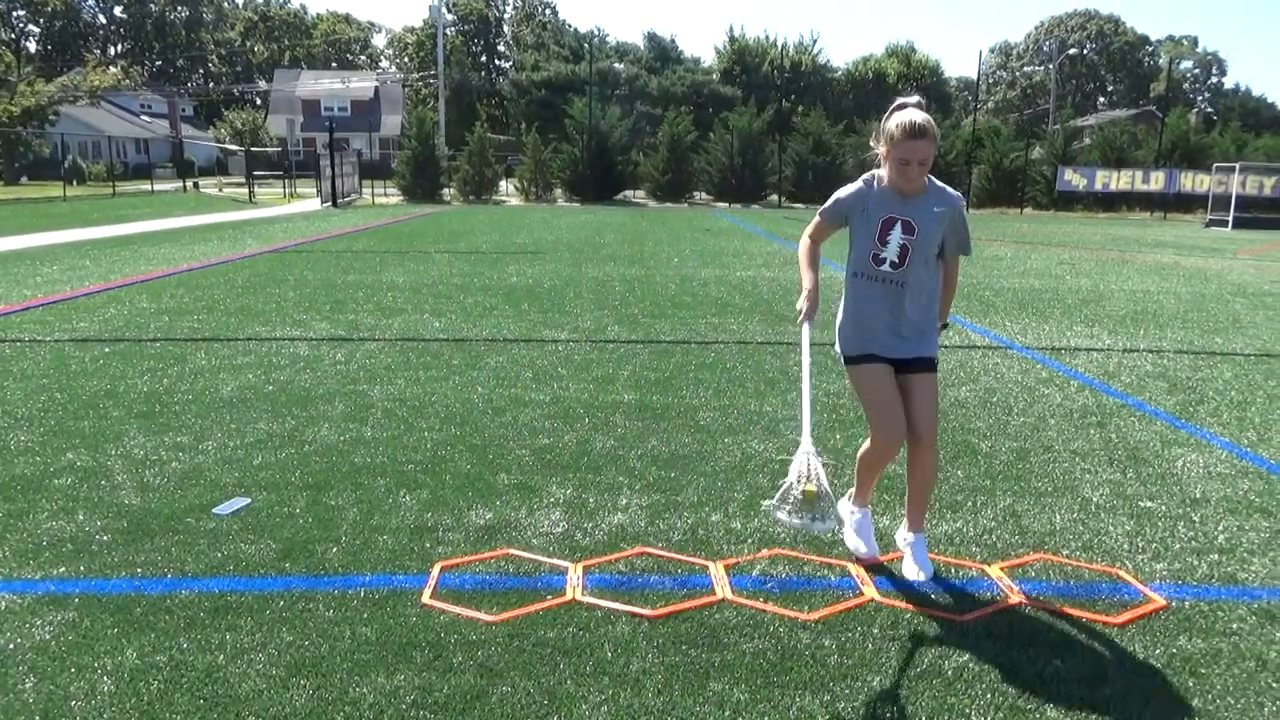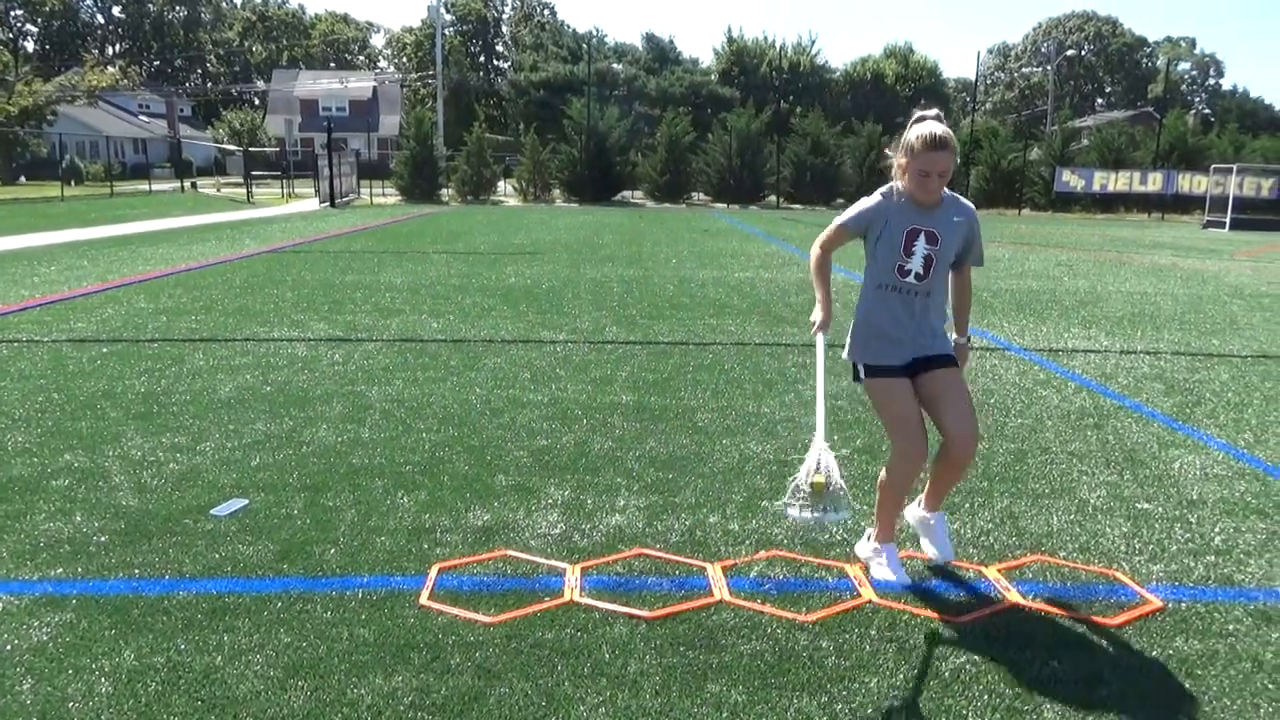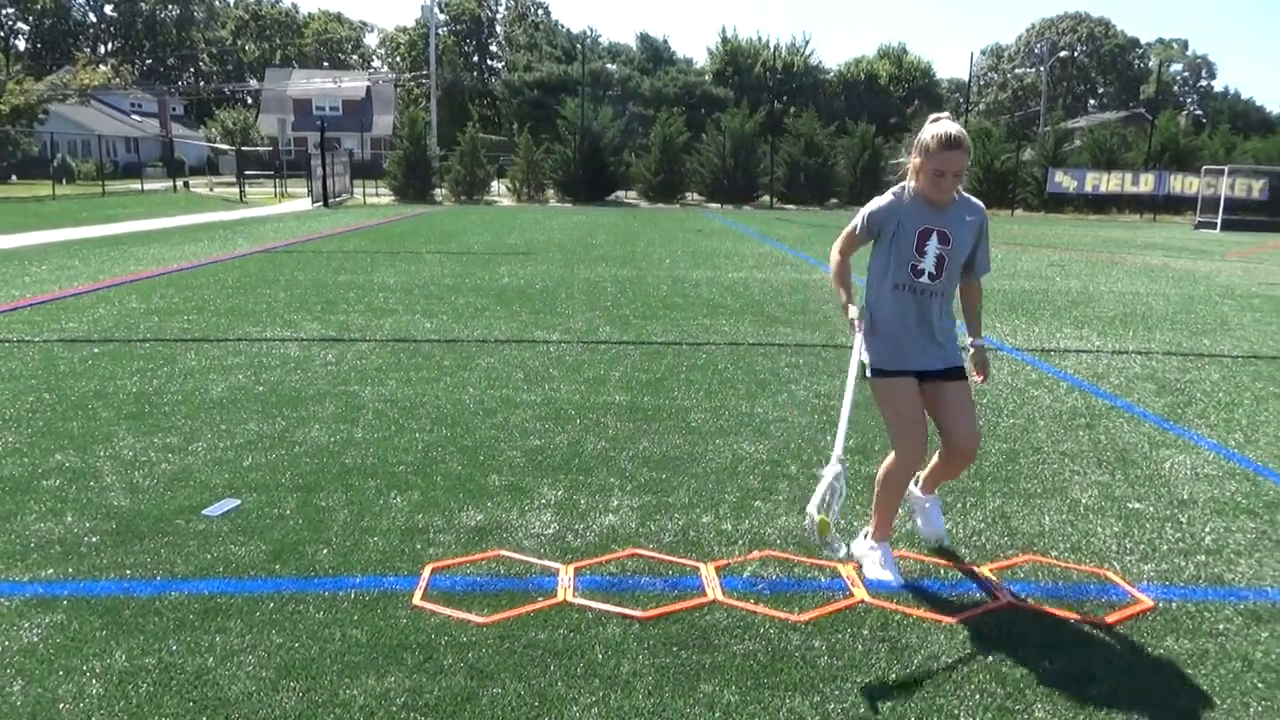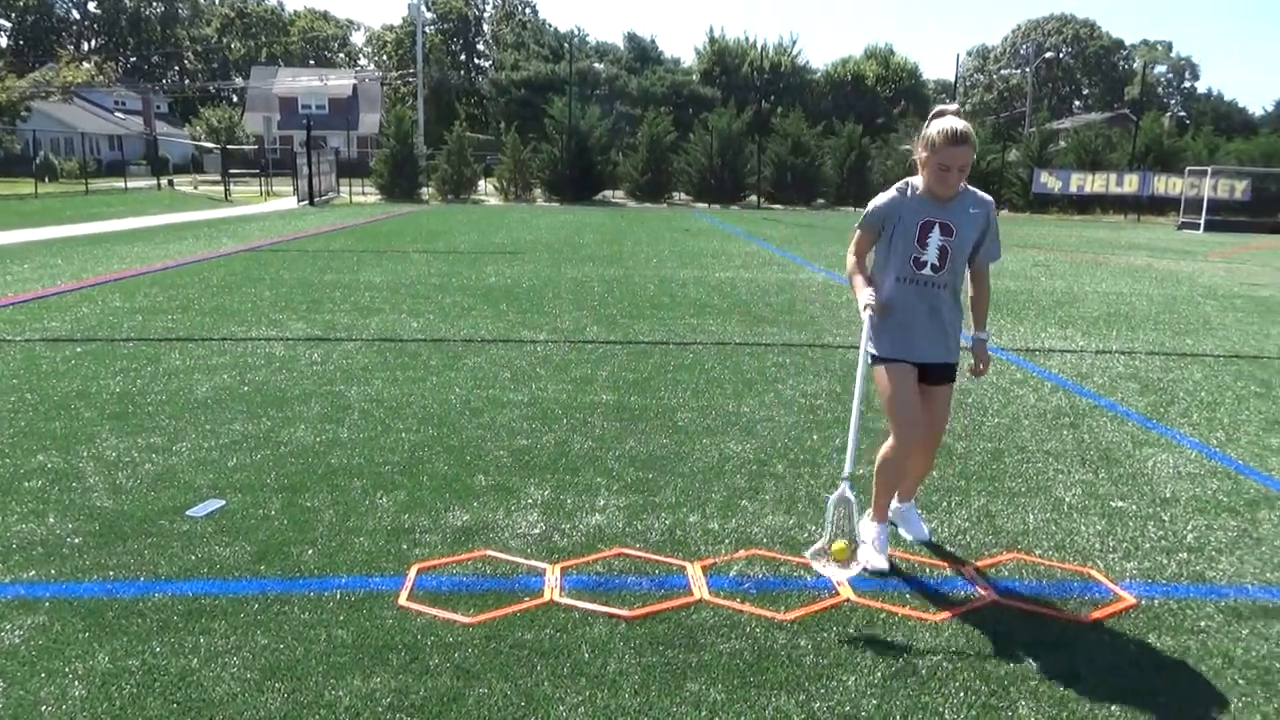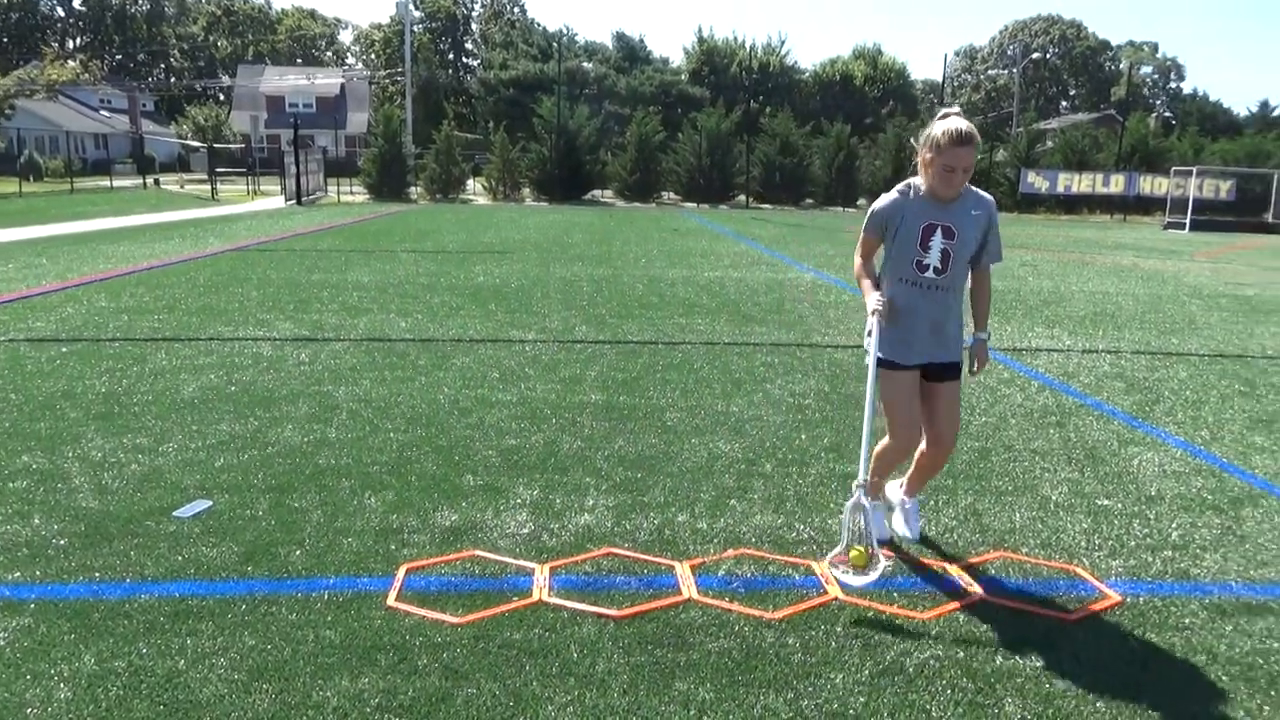
dt=0.1s
person 1, frame 1
left shoulder: (948, 203)
right shoulder: (855, 197)
right elbow: (810, 238)
left wrist: (938, 323)
right wrist: (808, 290)
left hip: (914, 338)
right hip: (862, 335)
left knee: (925, 441)
right knee: (887, 438)
left ankle: (913, 532)
right ankle: (857, 504)
person 1, frame 2
left shoulder: (963, 215)
right shoulder: (874, 209)
right elbow: (821, 249)
left wrist: (961, 337)
right wrist: (823, 304)
left hip: (930, 344)
right hip: (878, 347)
left knee: (964, 439)
right knee: (909, 452)
left ankle: (929, 511)
right ankle: (879, 541)
person 1, frame 3
left shoulder: (973, 215)
right shoulder: (887, 209)
left elbow: (970, 282)
right elbow: (840, 253)
left wrist: (977, 343)
right wrist: (850, 303)
left hip: (939, 348)
right hip: (888, 347)
left knee: (964, 445)
right knee: (910, 450)
left ankle: (924, 489)
right ankle: (873, 540)
person 1, frame 4
left shoulder: (981, 208)
right shoulder: (890, 205)
left elbow: (979, 276)
right elbow: (856, 253)
left wrist: (980, 337)
right wrist: (863, 293)
left hip: (942, 344)
right hip: (892, 338)
left knee: (929, 442)
right knee: (905, 437)
left ankle: (904, 502)
right ankle: (876, 521)
person 1, frame 5
left shoulder: (982, 209)
right shoulder: (893, 205)
left elbow: (980, 275)
right elbow: (863, 256)
left wrist: (980, 335)
right wrist: (870, 294)
left hip: (944, 341)
right hip: (896, 337)
left knee: (943, 443)
right knee: (903, 438)
left ankle: (906, 493)
right ankle: (873, 495)
